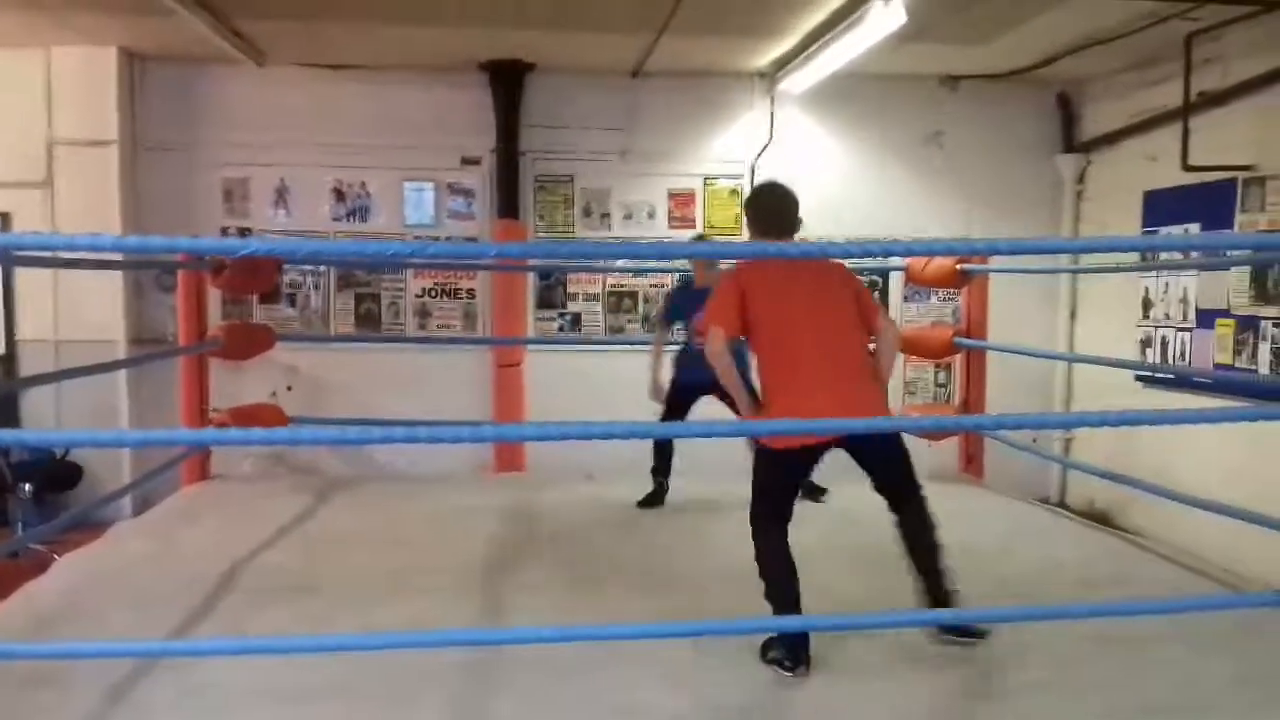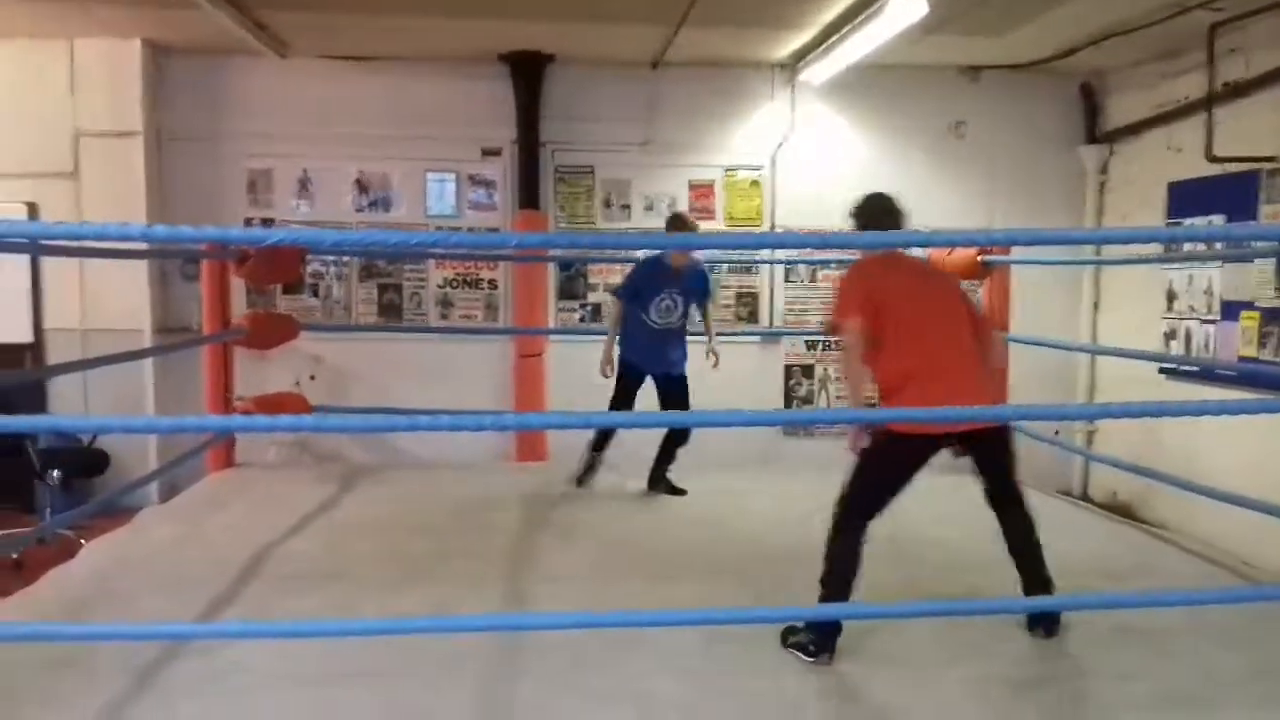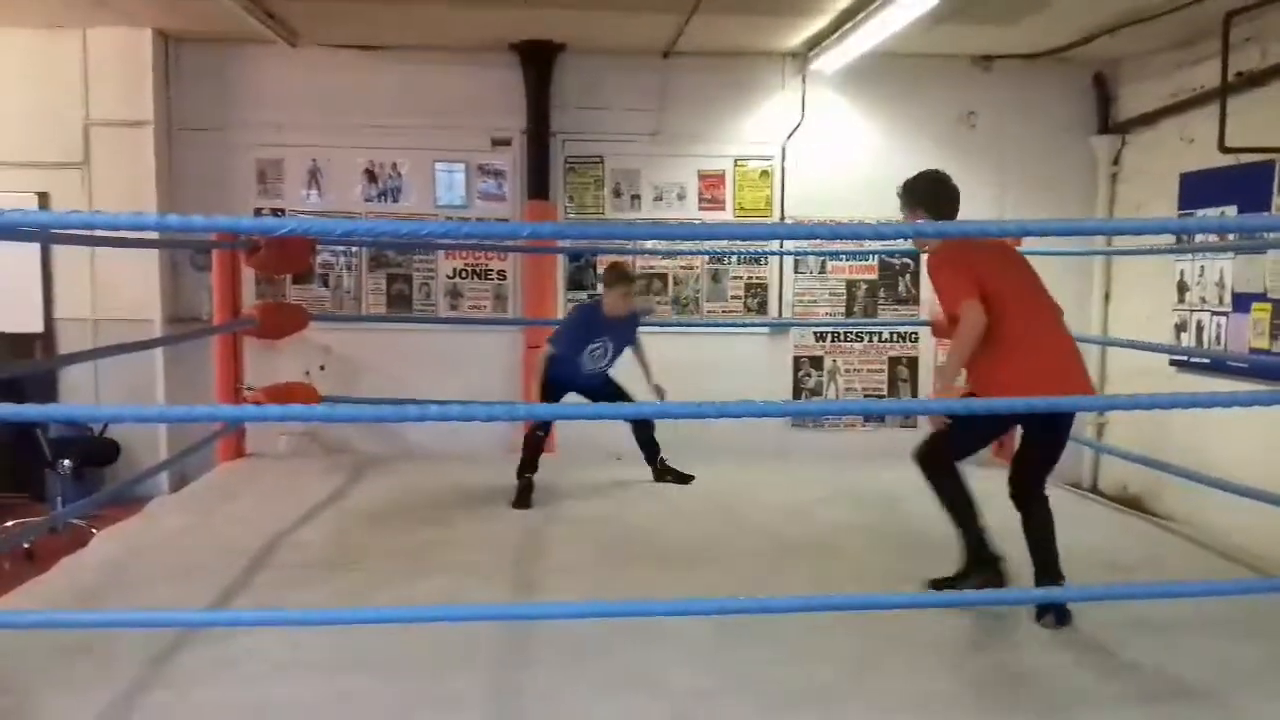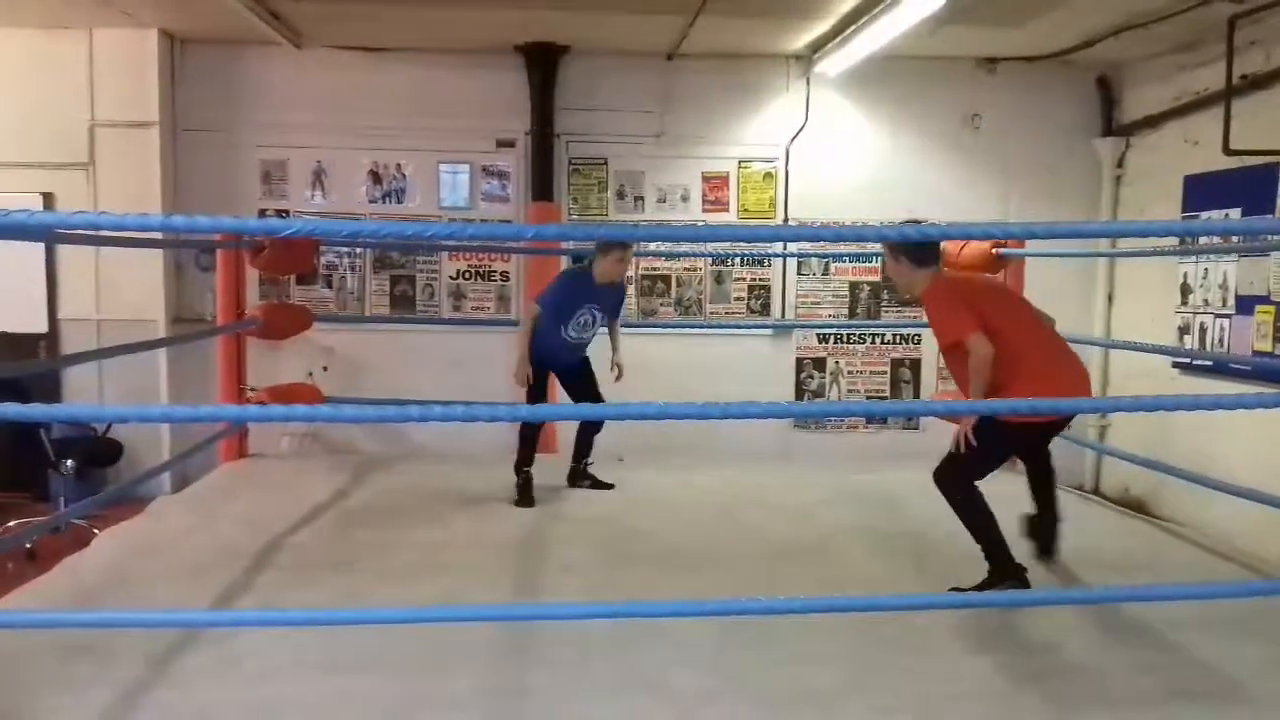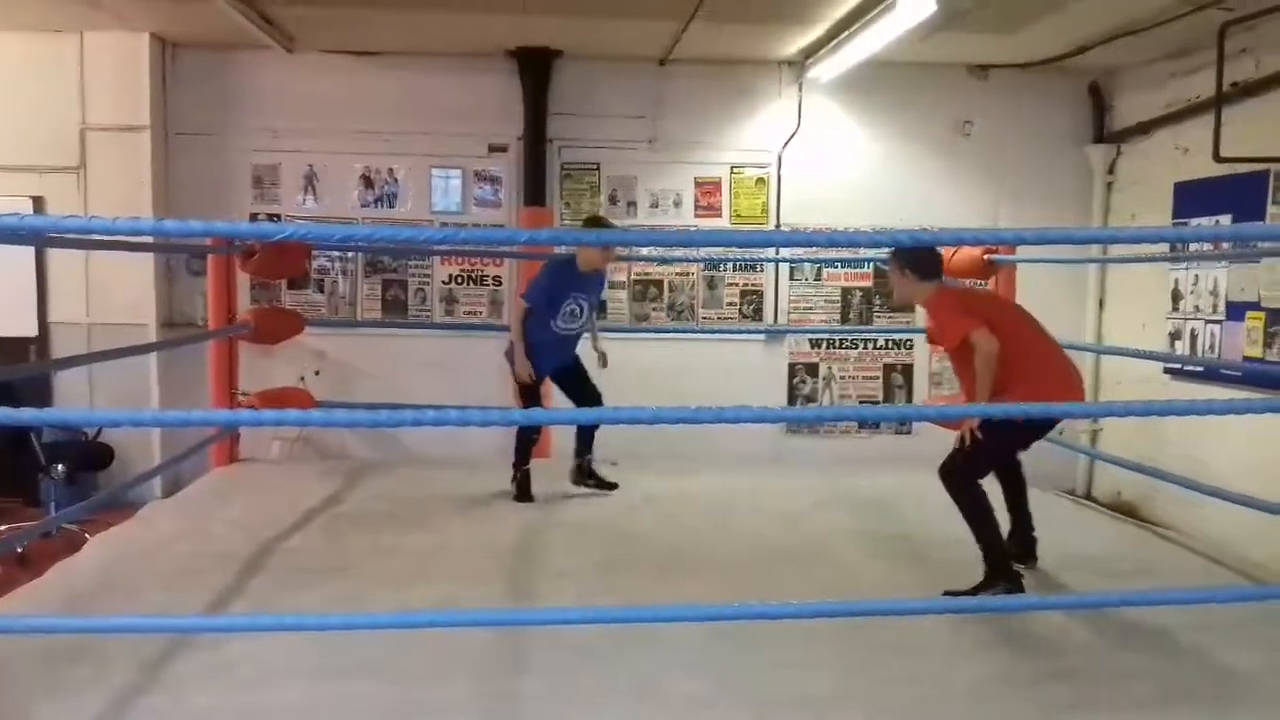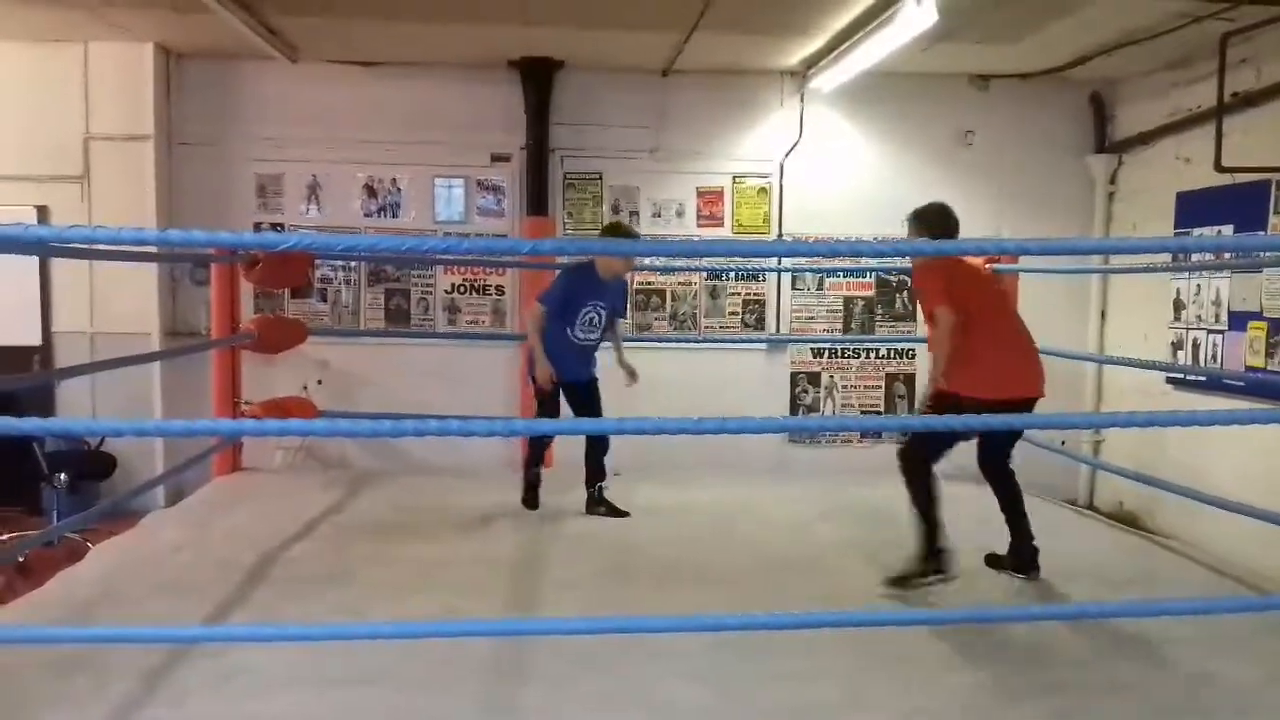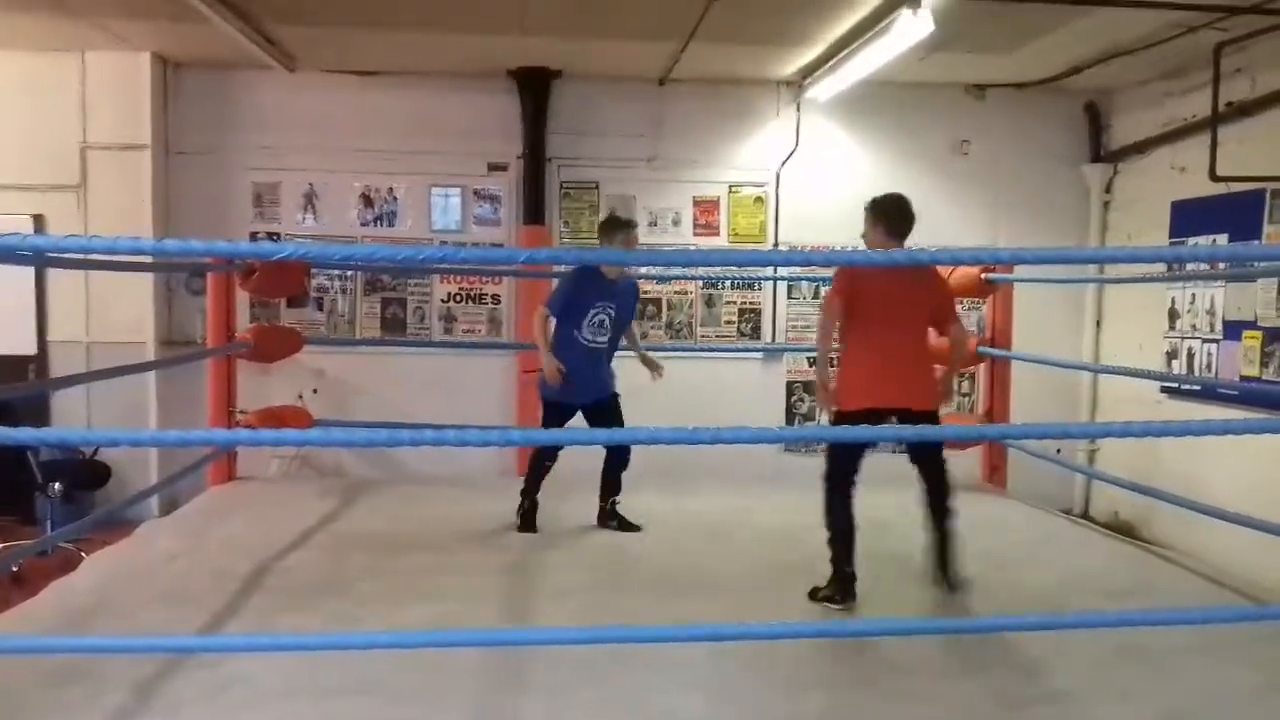
dt=0.4s
person 1, frame 1
left shoulder: (740, 278)
right shoulder: (836, 272)
left elbow: (715, 346)
right elbow: (889, 335)
left wrist: (749, 411)
left hip: (791, 422)
right hip: (862, 413)
left knee: (768, 525)
right knee: (909, 504)
left ankle: (791, 645)
right ankle: (944, 611)
person 1, frame 2
left shoulder: (861, 275)
right shoulder: (941, 276)
left elbow: (851, 341)
right elbow: (991, 343)
left hip: (919, 418)
right hip: (983, 408)
left knee: (852, 514)
right knee: (1007, 500)
left ankle: (821, 631)
right ankle: (1044, 609)
person 1, frame 3
left shoulder: (943, 259)
right shoulder: (997, 249)
left elbow: (974, 321)
right elbow: (1047, 311)
left wrist: (943, 385)
left hip: (1009, 388)
right hip: (1067, 383)
left knee: (935, 456)
right knee: (1028, 487)
left ankle: (983, 564)
right ankle: (1051, 594)
person 1, frame 4
left shoulder: (939, 297)
right shoulder: (971, 285)
left elbow: (982, 350)
right elbow: (1042, 322)
left wrist: (973, 410)
left hip: (1032, 400)
right hip: (1071, 388)
left knee: (952, 476)
right knee: (1029, 443)
left ankle: (1007, 574)
right ankle: (1045, 533)
person 1, frame 5
left shoulder: (942, 304)
right shoulder: (965, 296)
left elbow: (987, 346)
left wrist: (979, 407)
left hip: (1033, 397)
right hip: (1061, 387)
left knee: (958, 472)
right knee: (997, 450)
left ankle: (1002, 576)
right ankle: (1021, 543)
person 1, frame 6
left shoulder: (927, 269)
right shoulder: (977, 274)
left elbow: (948, 319)
right elbow: (1003, 325)
left wrist: (936, 378)
left hip: (975, 384)
right hip: (1025, 382)
left knee: (915, 455)
right knee: (993, 461)
left ankle: (933, 555)
right ankle: (1023, 554)
person 1, frame 7
left shoulder: (854, 267)
right shoulder: (929, 277)
left elbow: (831, 313)
right elbow: (957, 336)
left wrist: (823, 371)
right wrist: (947, 382)
left hip: (859, 393)
right hip: (918, 392)
left knee: (838, 480)
right knee: (933, 473)
left ankle: (842, 581)
right ankle: (943, 562)
person 2, frame 1
right shoulder: (680, 295)
right elbow: (661, 333)
right wrist: (655, 376)
right hip: (690, 373)
right knee: (667, 426)
left ankle: (799, 481)
right ankle: (660, 485)
person 2, frame 2
left shoulder: (698, 273)
right shoulder: (646, 269)
left elbow: (703, 308)
right elbow: (619, 305)
left wrist: (711, 340)
right wrist: (608, 349)
left hip: (671, 359)
right hip: (635, 354)
right knee: (620, 409)
left ankle: (658, 476)
right ankle: (593, 459)
person 2, frame 3
left shoulder: (630, 317)
right shoulder: (581, 317)
left elbow: (635, 344)
right elbow: (547, 352)
left wrist: (650, 379)
right wrist: (535, 395)
left hip: (594, 379)
right hip: (558, 376)
left knee: (640, 415)
right knee: (542, 422)
left ankle: (659, 467)
right ankle: (525, 480)
person 2, frame 4
left shoulder: (617, 288)
right shoulder: (570, 280)
left elbow: (612, 320)
right elbow: (531, 314)
left wrist: (615, 353)
right wrist: (522, 360)
left hip: (574, 357)
right hip: (541, 353)
left ankle: (579, 470)
right ankle: (523, 477)
person 2, frame 5
left shoulder: (598, 277)
right shoulder: (555, 271)
right elbow: (518, 309)
left wrist: (596, 343)
right wrist: (519, 357)
left hip: (564, 355)
right hip: (531, 356)
left knee: (591, 401)
left ankle: (584, 468)
right ankle: (520, 476)
person 2, frame 6
left shoulder: (619, 286)
right shoulder: (573, 277)
right elbow: (534, 314)
left wrist: (621, 358)
right wrist: (540, 359)
left hip: (582, 370)
right hip: (550, 366)
left knee: (597, 431)
left ankle: (595, 497)
right ankle: (530, 478)
person 2, frame 7
left shoulder: (629, 287)
right shoulder: (577, 279)
right elbow: (541, 318)
left wrist: (643, 355)
right wrist: (547, 356)
left hip: (599, 384)
right hip: (561, 383)
left knee: (620, 448)
right knee: (548, 448)
left ankle: (607, 510)
right ankle: (526, 505)
